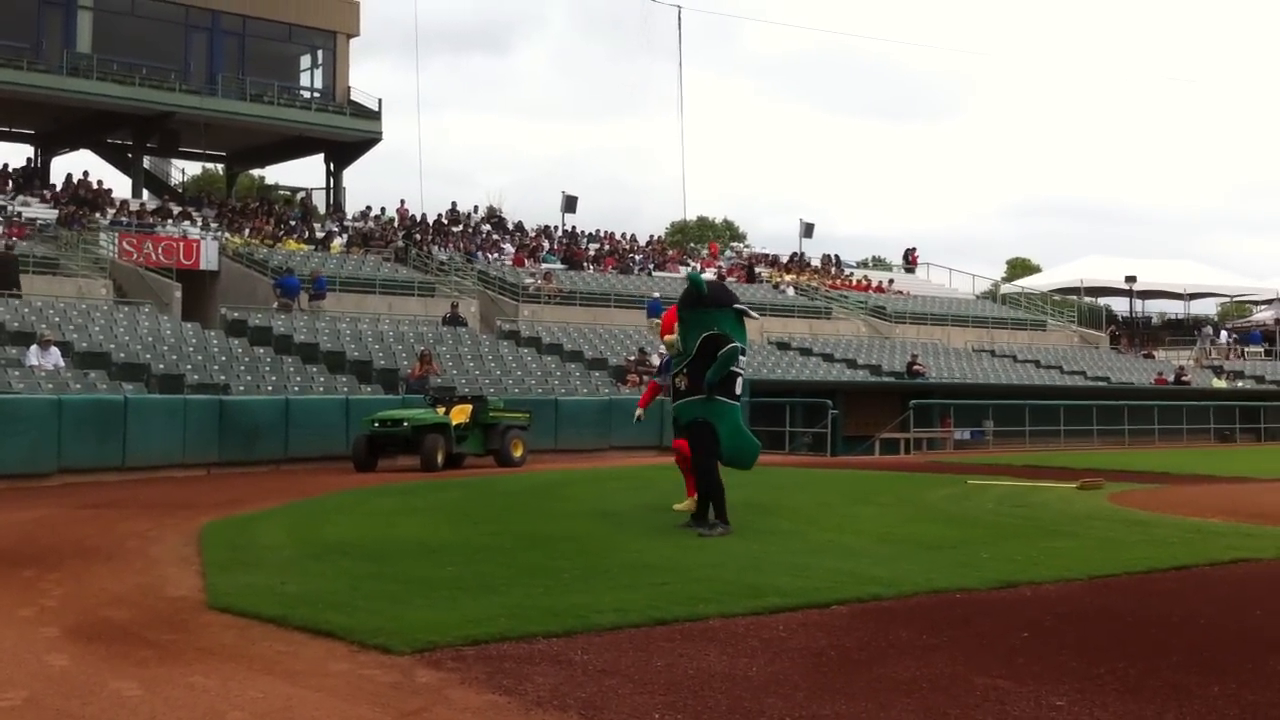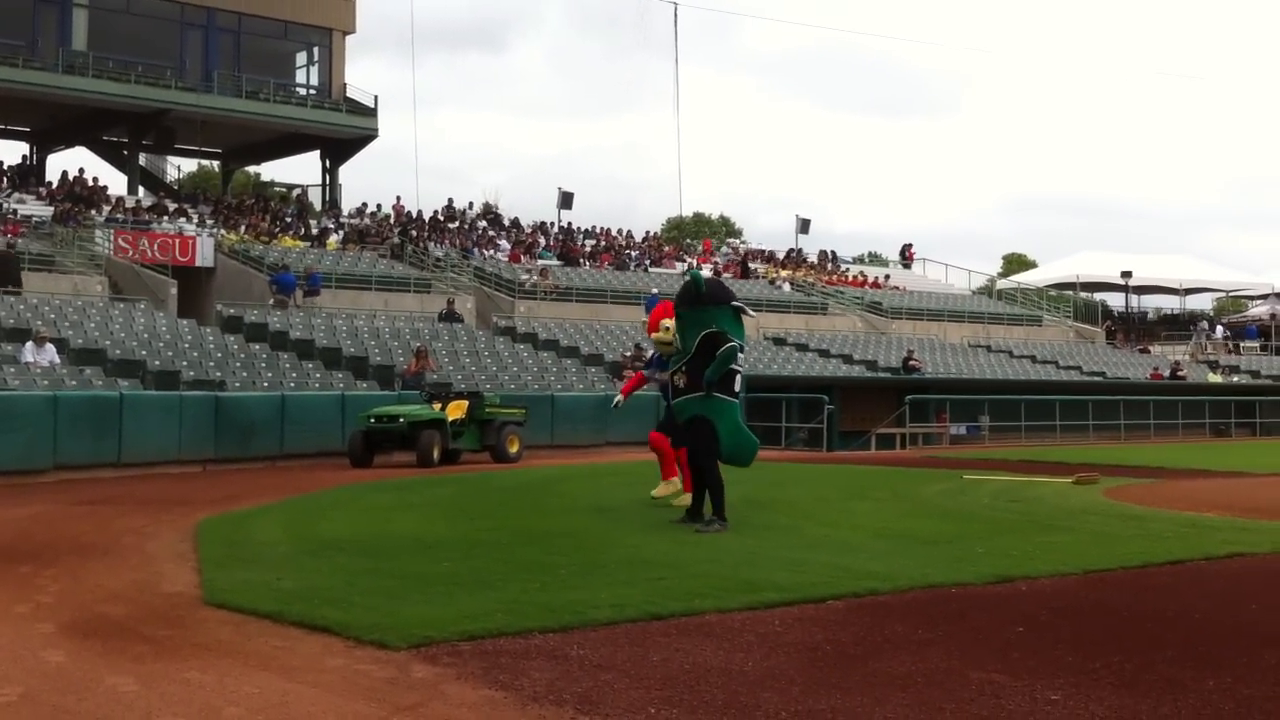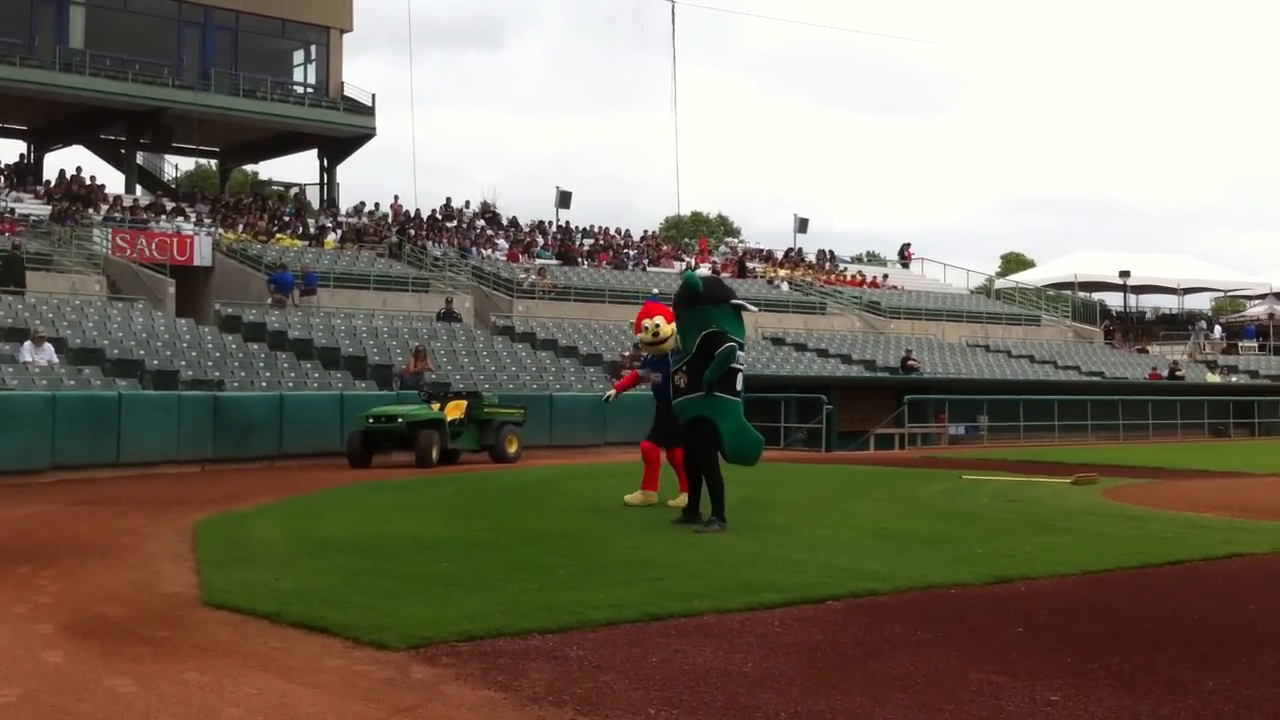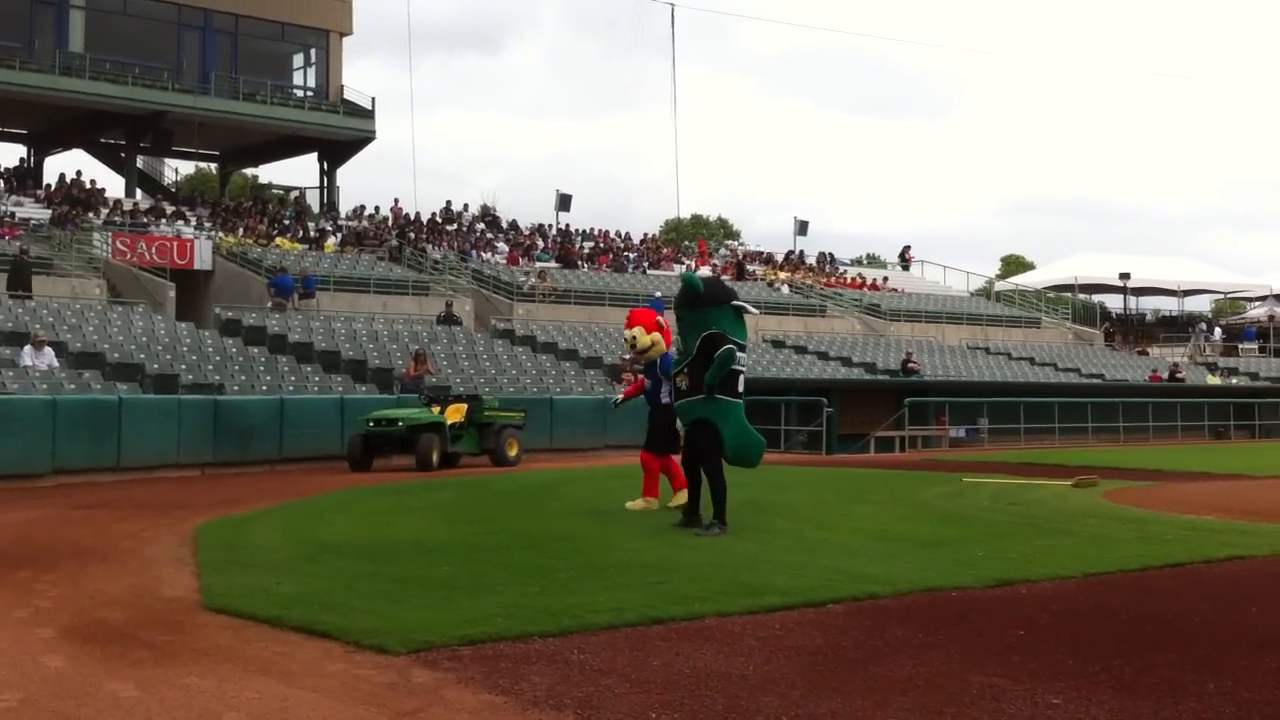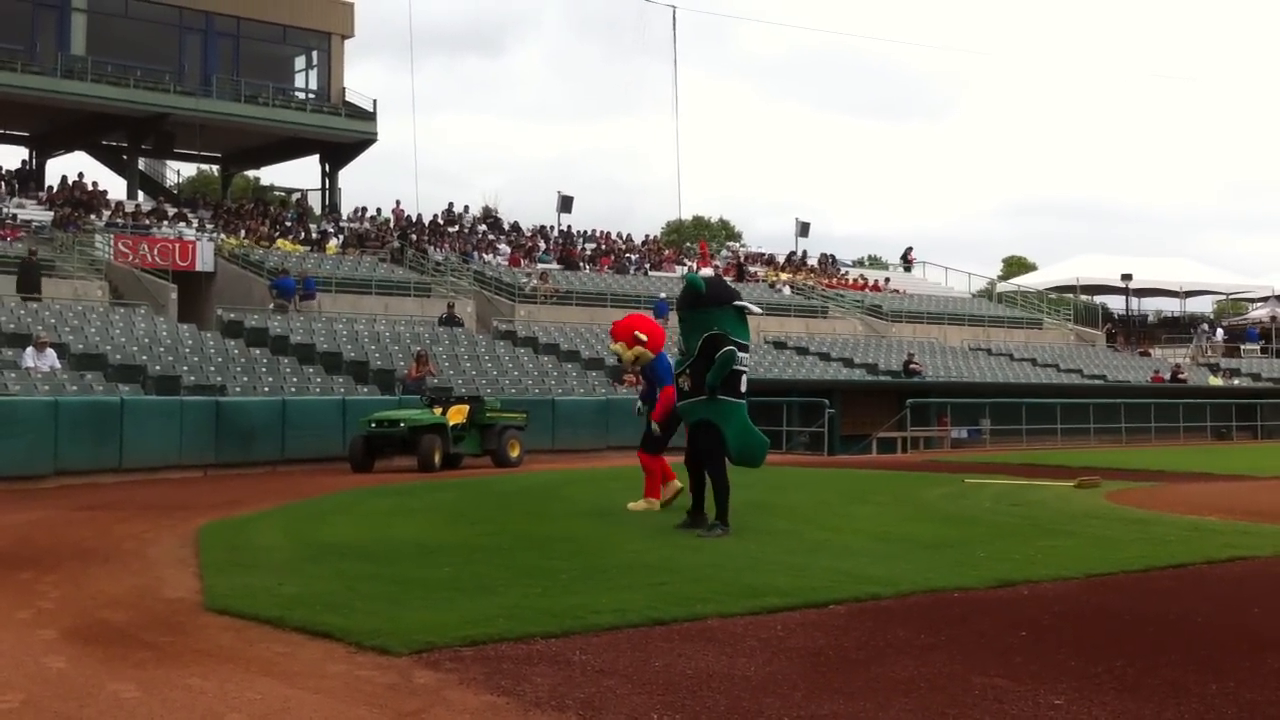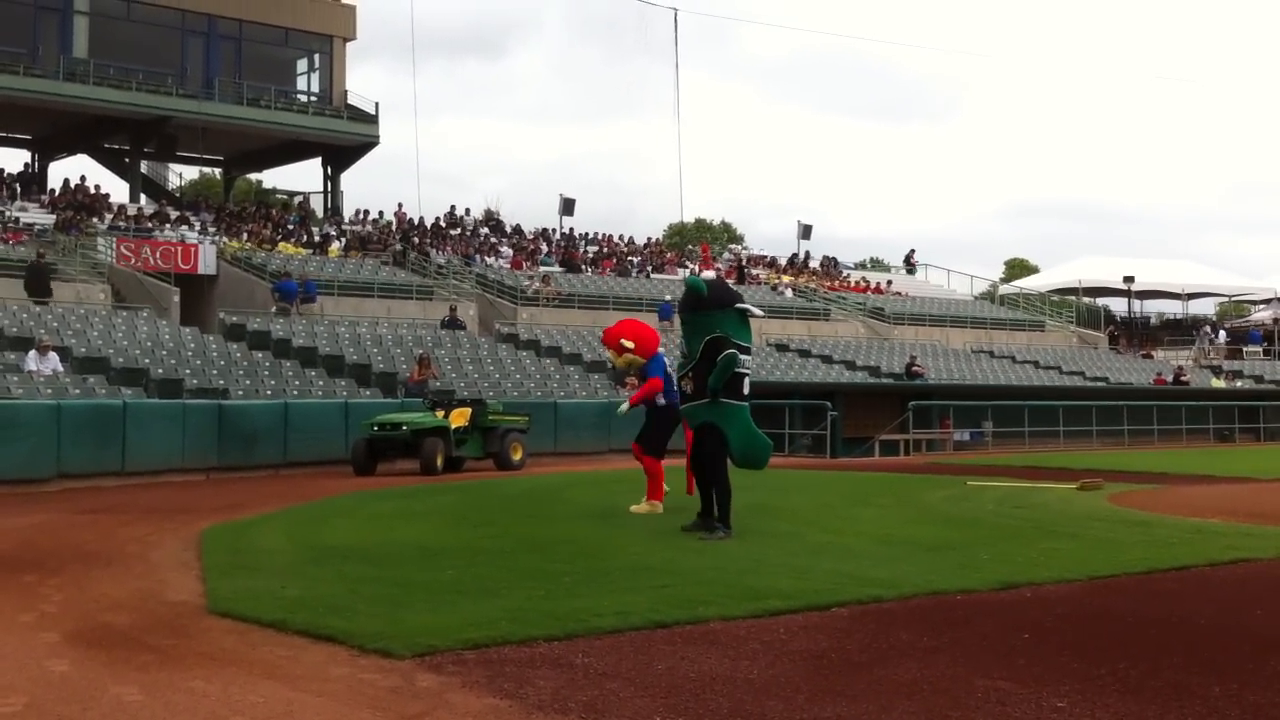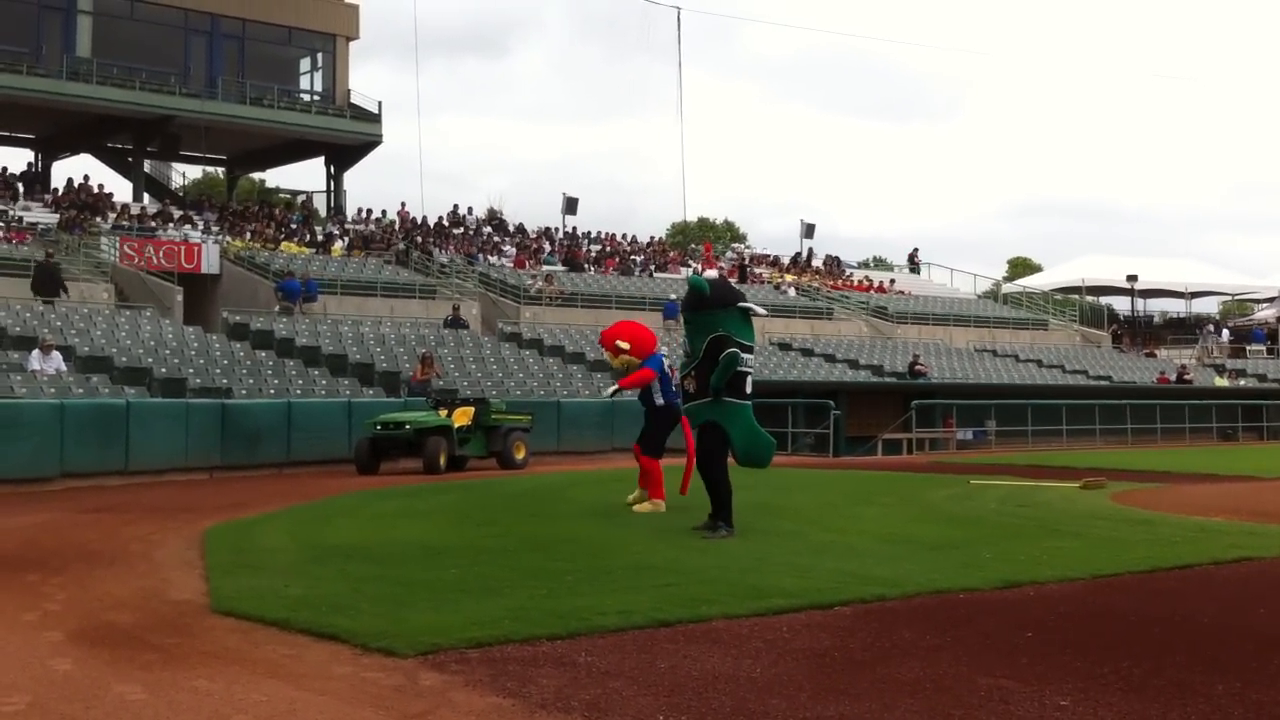
dt=0.1s
person 1, frame 1
left shoulder: (712, 338)
right shoulder: (707, 337)
left elbow: (732, 352)
left wrist: (710, 381)
left hip: (708, 410)
right hip: (700, 411)
left knee: (706, 463)
right knee: (700, 463)
left ankle: (722, 521)
right ankle: (701, 515)
person 1, frame 2
left shoulder: (711, 335)
right shoulder: (706, 334)
left elbow: (731, 350)
left wrist: (708, 379)
left hip: (708, 407)
right hip: (698, 408)
left knee: (706, 461)
right knee: (696, 460)
left ankle: (719, 517)
right ankle: (695, 511)
person 1, frame 3
left shoulder: (711, 334)
right shoulder: (706, 333)
left elbow: (729, 351)
left wrist: (708, 380)
left hip: (709, 407)
right hip: (700, 408)
left knee: (707, 461)
right knee: (691, 459)
left ankle: (719, 518)
right ankle: (692, 511)
person 1, frame 4
left shoulder: (712, 336)
right shoulder: (707, 334)
left elbow: (728, 353)
left wrist: (709, 382)
left hip: (711, 409)
right hip: (701, 410)
left knee: (711, 464)
right knee: (690, 460)
left ankle: (720, 521)
right ankle: (692, 514)
person 1, frame 5
left shoulder: (714, 336)
right shoulder: (710, 334)
left elbow: (729, 354)
left wrist: (710, 383)
left hip: (714, 409)
right hip: (704, 410)
left knee: (713, 465)
right knee: (693, 460)
left ankle: (721, 522)
right ankle: (697, 514)
person 1, frame 6
left shoulder: (715, 339)
right shoulder: (712, 336)
left elbow: (730, 357)
left wrist: (712, 386)
left hip: (717, 412)
right hip: (707, 413)
left knee: (715, 468)
right knee: (697, 463)
left ankle: (724, 525)
right ankle: (707, 516)
person 1, frame 7
left shoulder: (719, 338)
right shoulder: (716, 335)
left elbow: (732, 356)
left wrist: (715, 385)
left hip: (720, 411)
right hip: (712, 411)
left knee: (715, 466)
right knee: (705, 465)
left ankle: (726, 524)
right ankle: (717, 517)
person 2, frame 1
right shoulder: (667, 361)
right elbow: (656, 384)
right wrist: (641, 406)
left knee: (681, 445)
right knee: (682, 457)
left ankle: (695, 487)
right ankle: (694, 496)
person 2, frame 2
right shoulder: (657, 357)
right elbow: (642, 376)
right wrist: (623, 393)
right hip: (672, 406)
left knee: (656, 439)
right knee: (679, 448)
left ankle: (670, 480)
right ankle: (689, 491)
person 2, frame 3
right shoulder: (650, 357)
right elbow: (637, 375)
right wrist: (616, 389)
left hip: (675, 407)
right hip: (665, 406)
left knee: (651, 445)
right knee: (675, 451)
left ankle: (648, 492)
right ankle: (686, 491)
person 2, frame 4
left shoulder: (666, 361)
right shoulder: (650, 361)
right elbow: (645, 383)
right wrist: (625, 394)
left hip: (666, 412)
right hip: (659, 411)
left knee: (649, 454)
right knee: (662, 455)
left ankle: (650, 498)
right ankle: (682, 491)
person 2, frame 5
left shoulder: (658, 363)
right shoulder: (650, 361)
left elbow: (669, 392)
left wrist: (656, 419)
right wrist: (644, 403)
left hip: (665, 414)
right hip: (658, 412)
left knee: (648, 454)
right knee: (647, 452)
left ankle: (651, 499)
right ankle: (671, 483)
person 2, frame 6
left shoulder: (653, 363)
right shoulder: (652, 359)
left elbow: (655, 385)
left wrist: (631, 401)
left hip: (665, 413)
right hip: (660, 411)
left knee: (650, 456)
right knee: (639, 448)
left ankle: (654, 501)
right ankle: (658, 486)
person 2, frame 7
left shoulder: (652, 360)
right shoulder: (654, 359)
left elbow: (646, 375)
right elbow: (670, 371)
left wrist: (619, 385)
left hip: (664, 413)
right hip: (659, 412)
left knee: (648, 456)
right knee: (640, 450)
left ankle: (657, 500)
right ankle: (644, 490)
